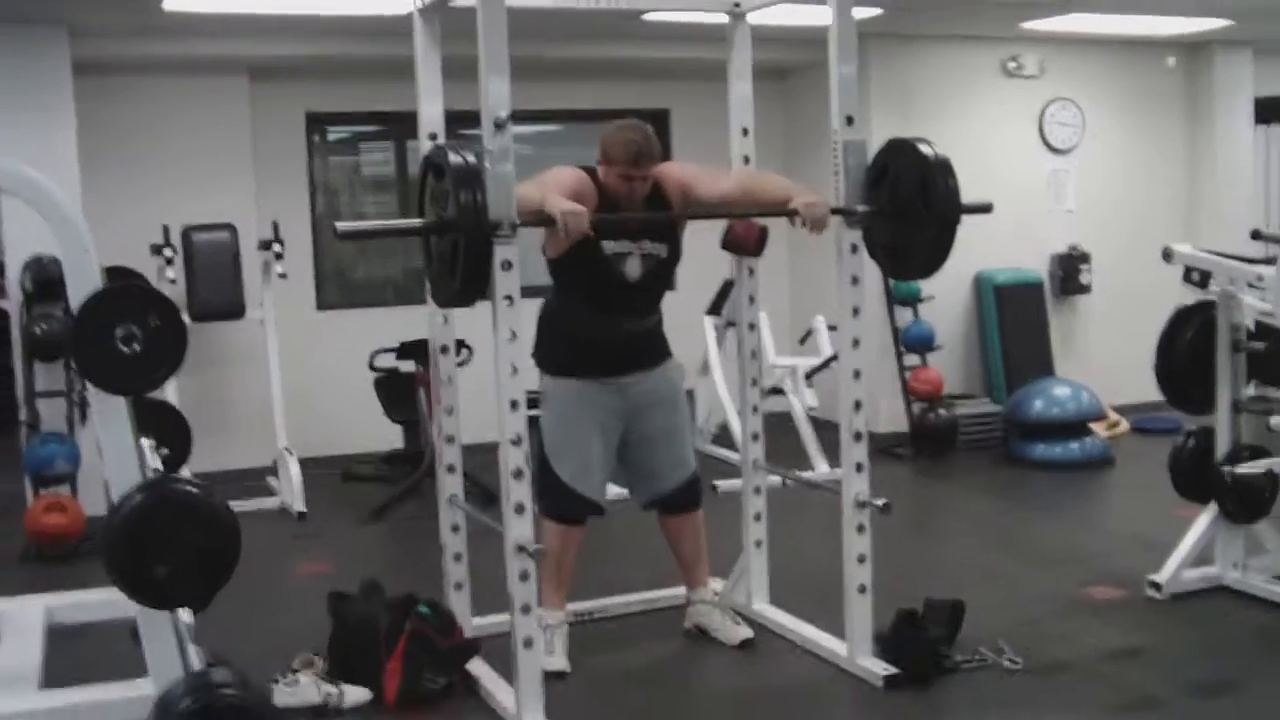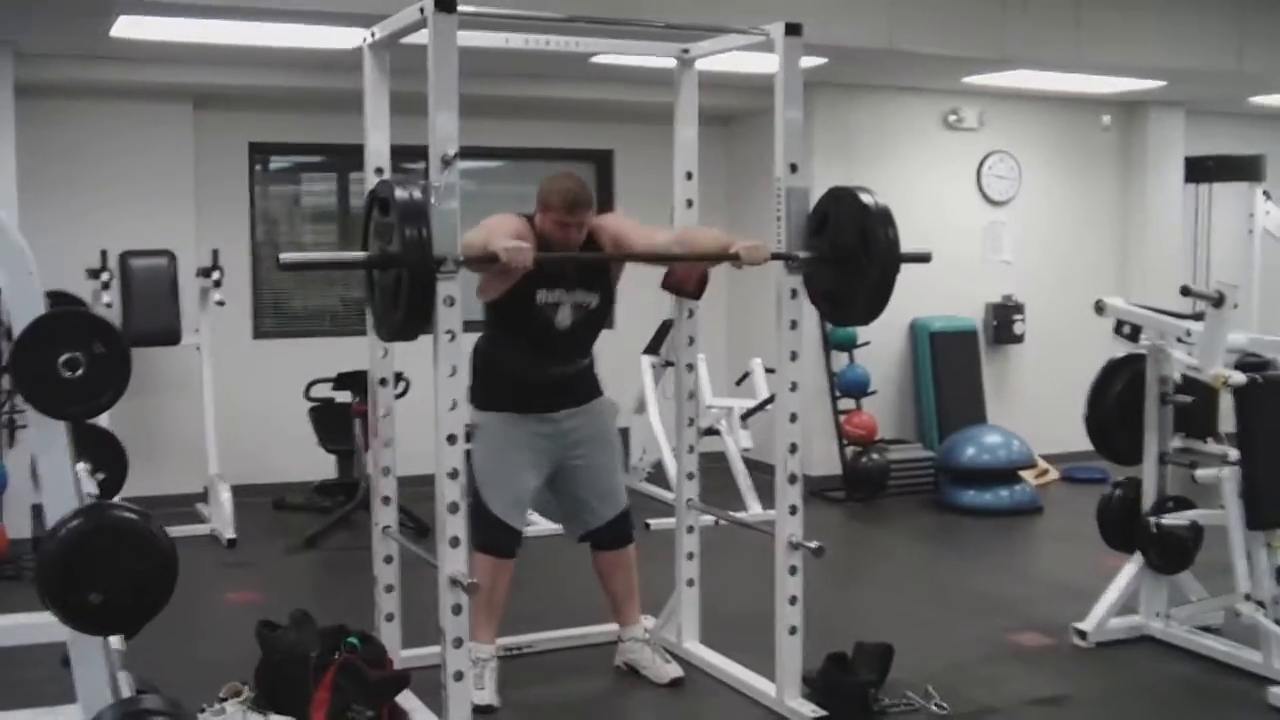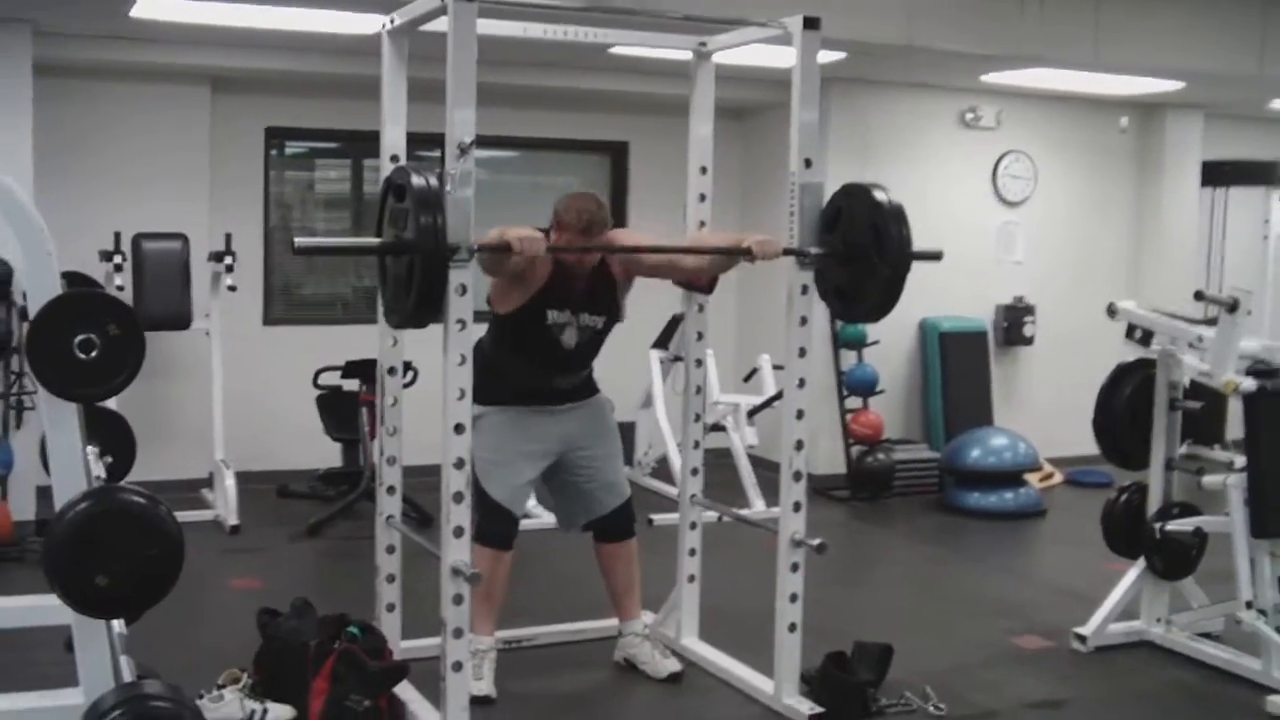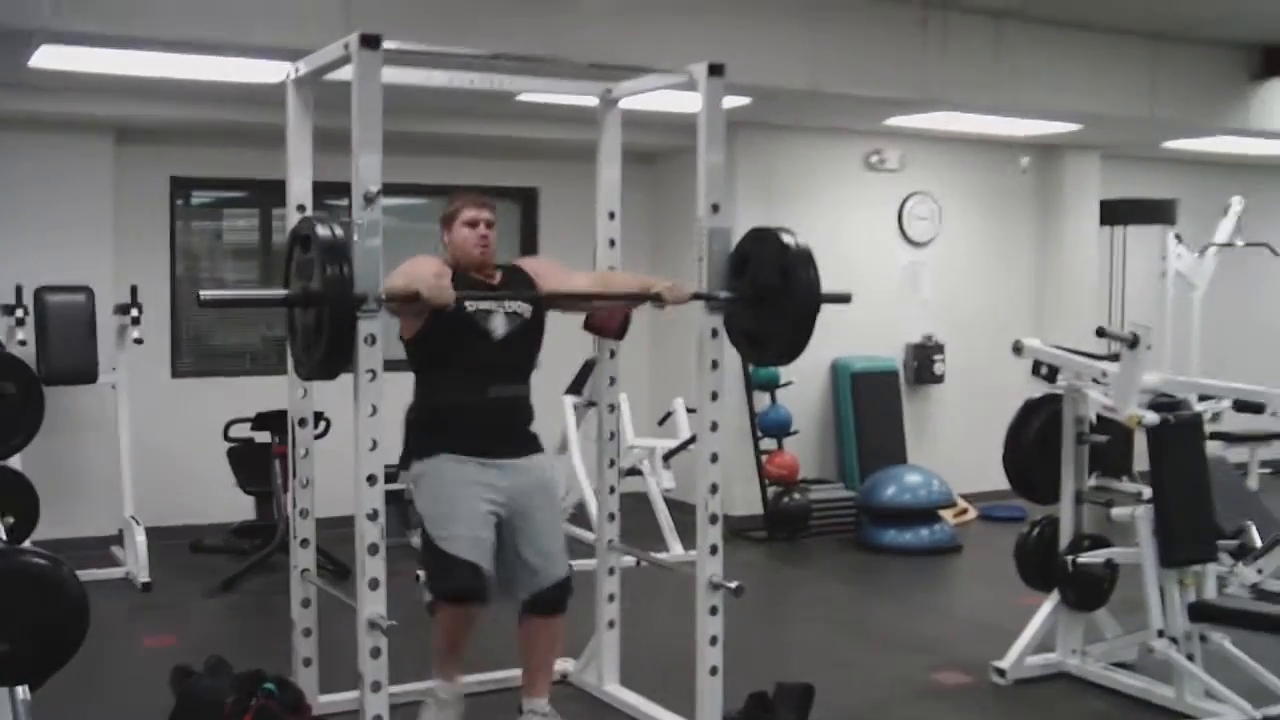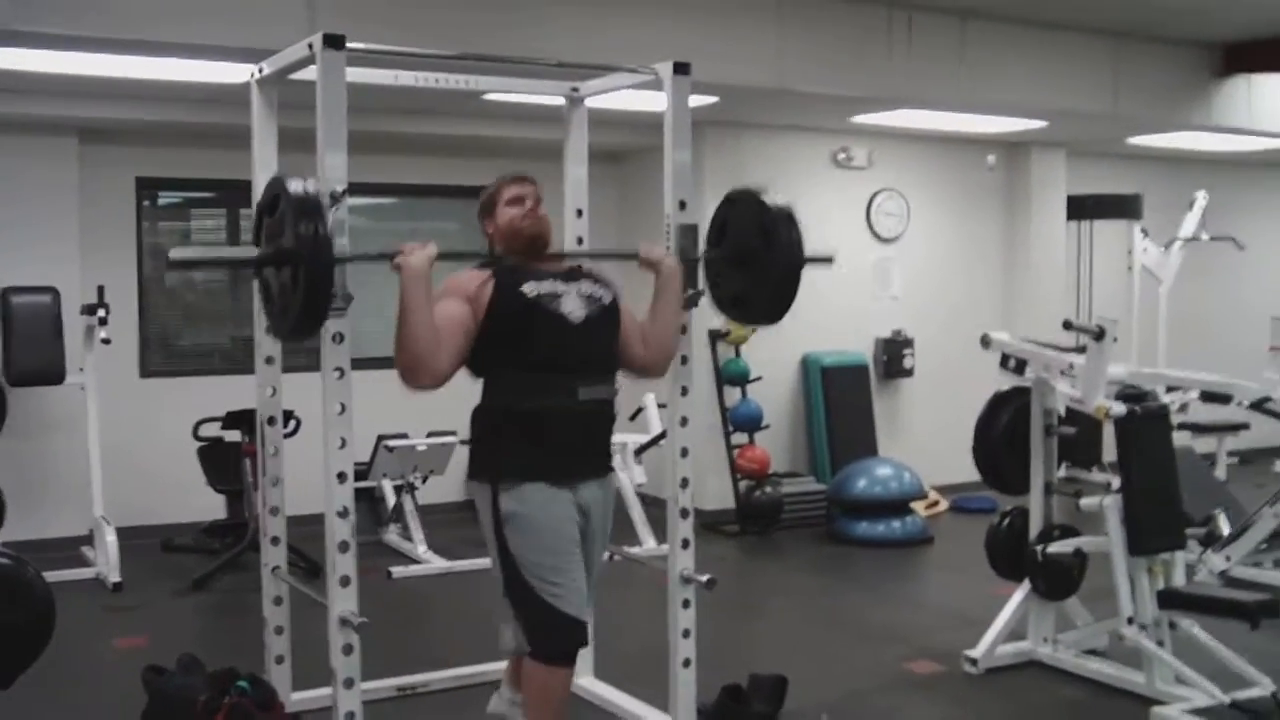
dt=0.7s
person 1, frame 1
left shoulder: (675, 185)
right shoulder: (576, 186)
left elbow: (738, 186)
right elbow: (527, 196)
left wrist: (796, 196)
right wrist: (553, 204)
left hip: (649, 365)
right hip: (576, 374)
left knee: (680, 488)
right knee: (567, 498)
left ankle: (701, 603)
right ankle: (551, 622)
person 1, frame 2
left shoulder: (611, 236)
right shoulder: (513, 236)
left elbow: (674, 241)
right elbow: (471, 244)
left wrist: (732, 244)
right wrist: (496, 247)
left hip: (582, 404)
right hip: (507, 412)
left knee: (613, 524)
right knee: (496, 529)
left ankle: (633, 641)
right ankle: (481, 658)
person 1, frame 3
left shoulder: (621, 254)
right shoulder: (525, 255)
left elbow: (687, 255)
right elbow: (490, 246)
left wrist: (744, 243)
right wrist: (513, 242)
left hip: (579, 402)
right hip: (507, 408)
left knee: (615, 516)
right knee: (496, 521)
left ankle: (633, 635)
right ankle: (479, 652)
person 1, frame 4
left shoulder: (530, 275)
right shoulder: (431, 272)
left elbow: (595, 286)
right elbow: (392, 291)
left wrist: (653, 286)
right wrist: (417, 290)
left hip: (521, 454)
right hip: (448, 456)
left knee: (549, 584)
right knee: (462, 578)
person 1, frame 5
left shoulder: (593, 281)
right shoulder: (478, 285)
left elbow: (652, 359)
right elbow: (422, 372)
left wrist: (668, 278)
right wrist: (415, 282)
left hip: (592, 471)
right hip: (521, 474)
left knee: (554, 615)
right knee: (555, 624)
